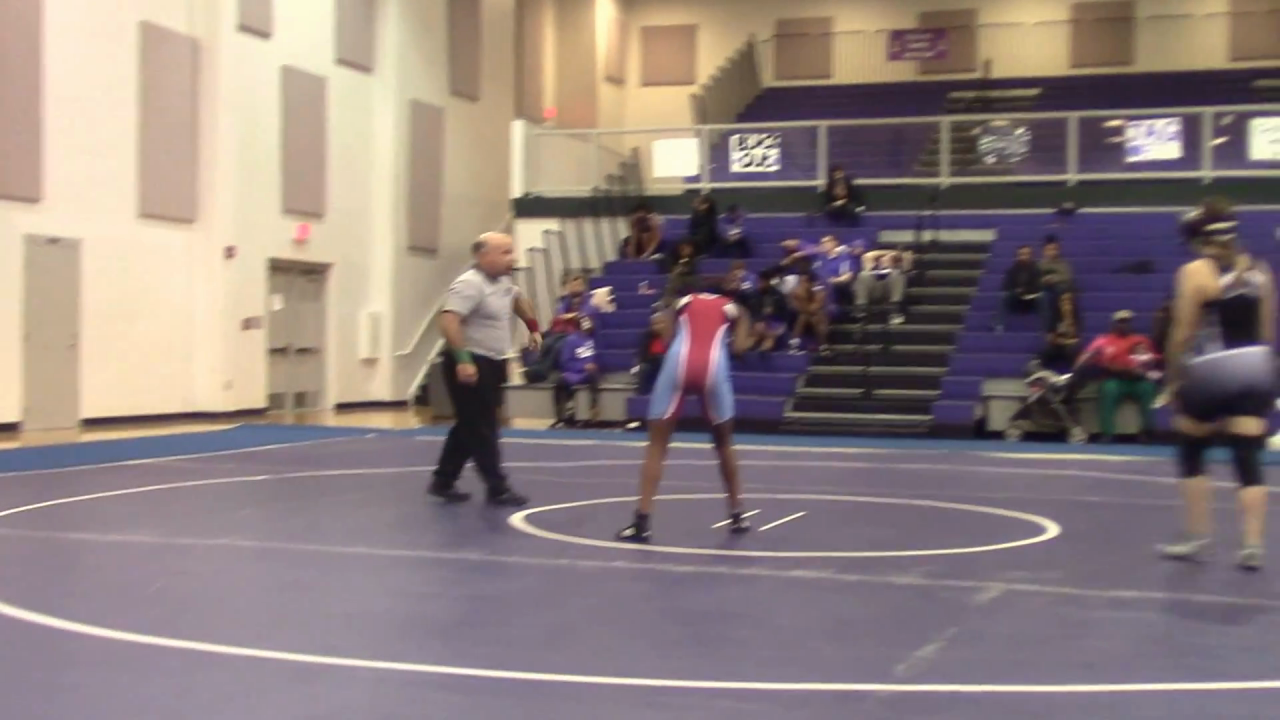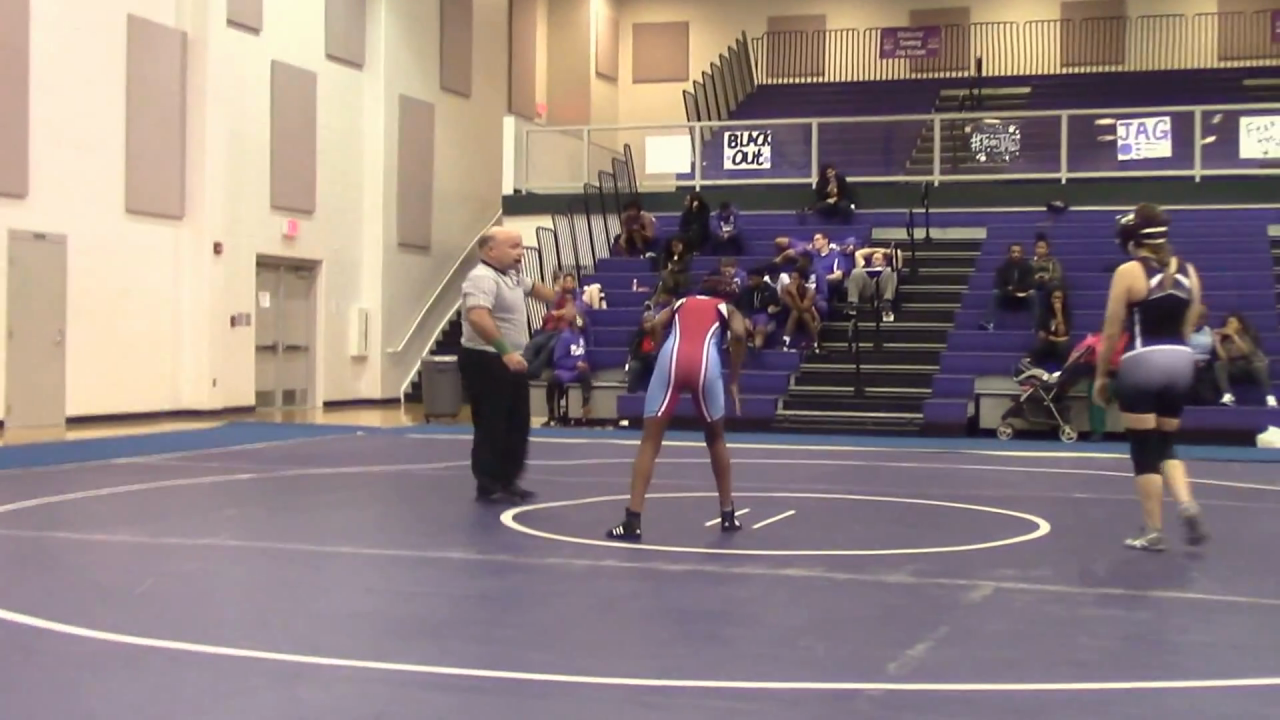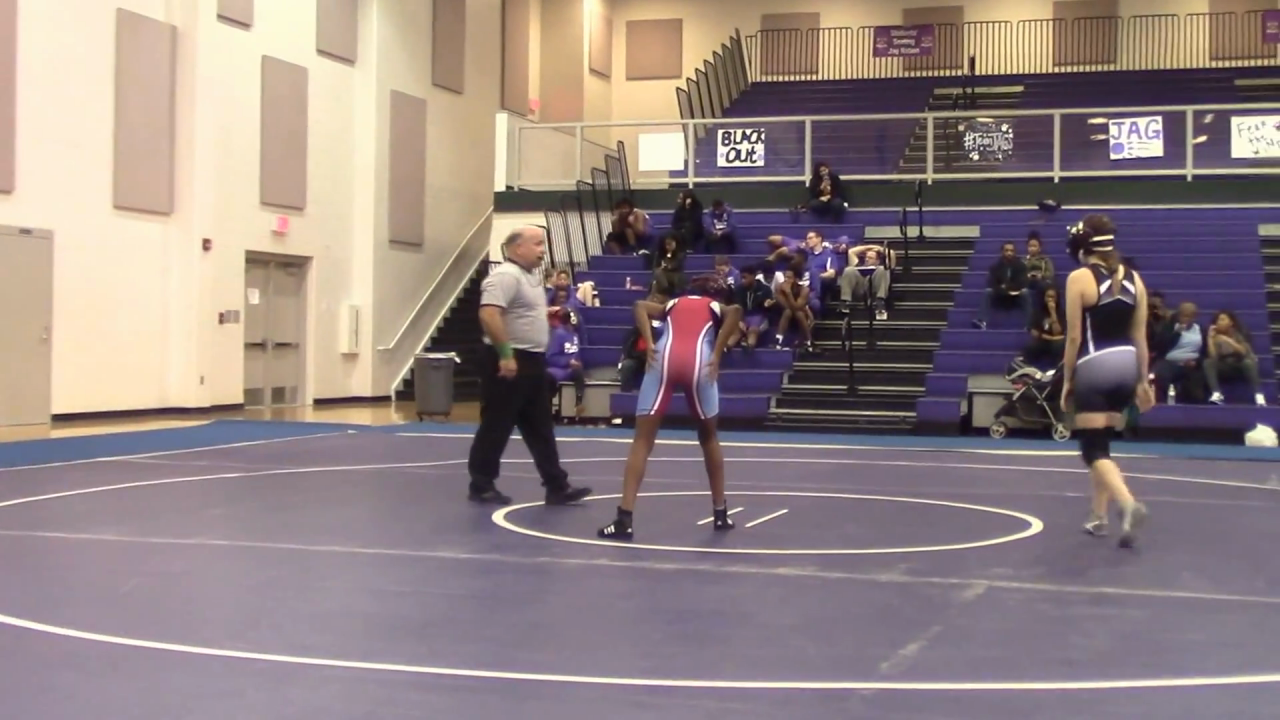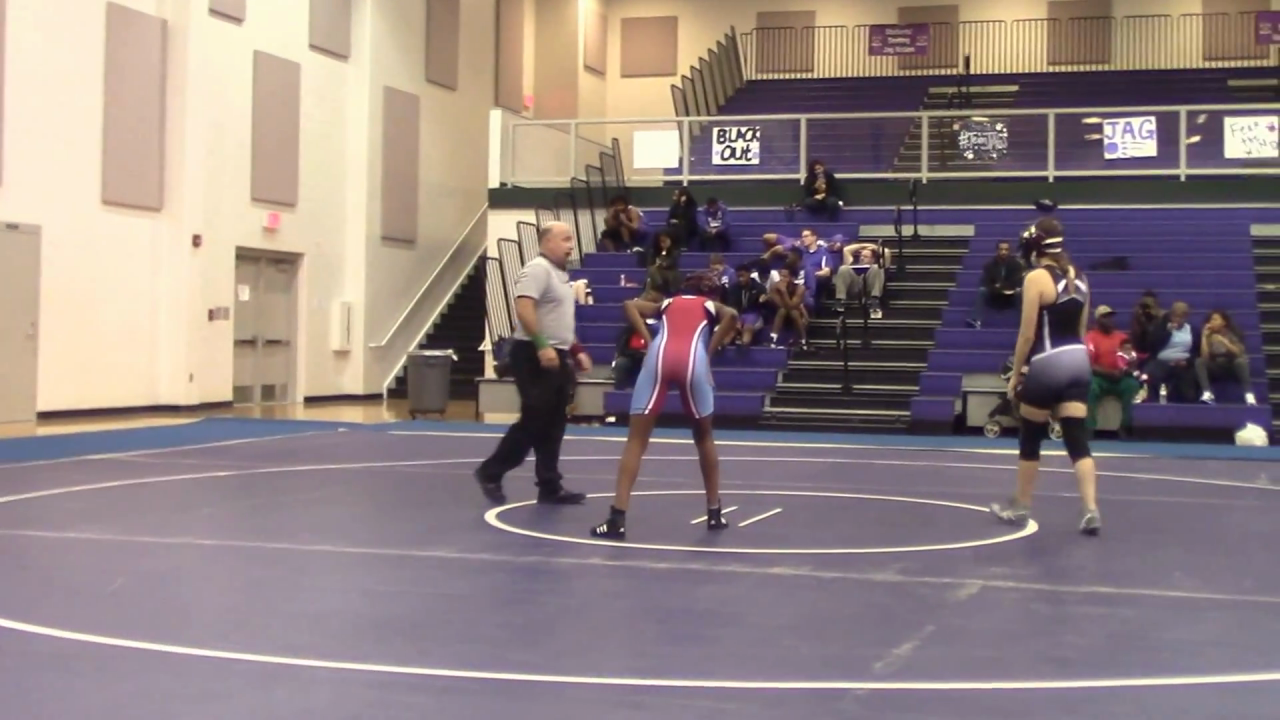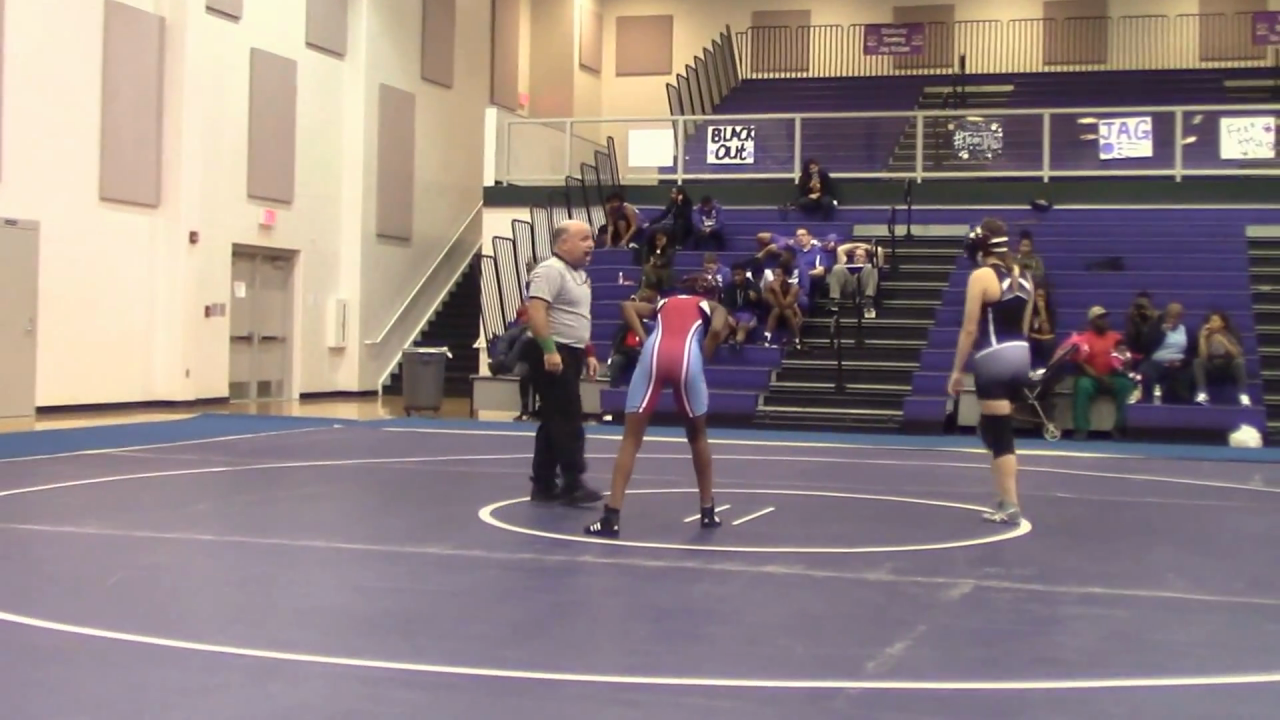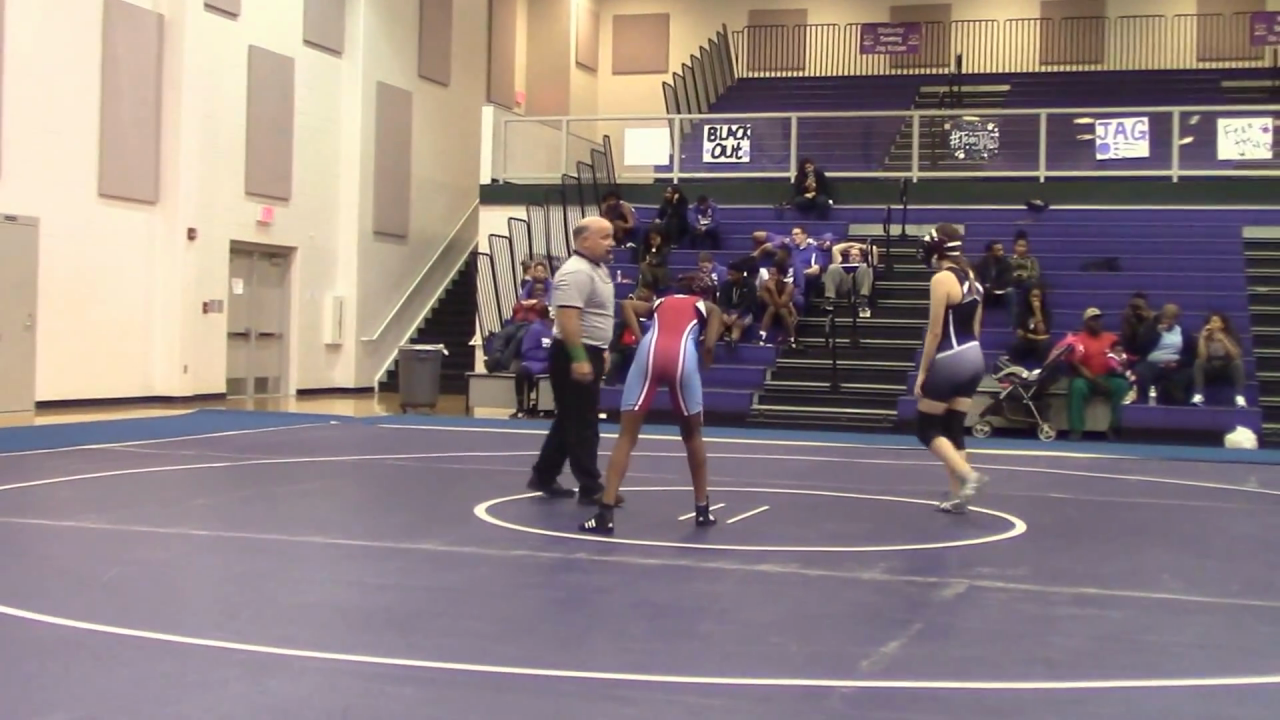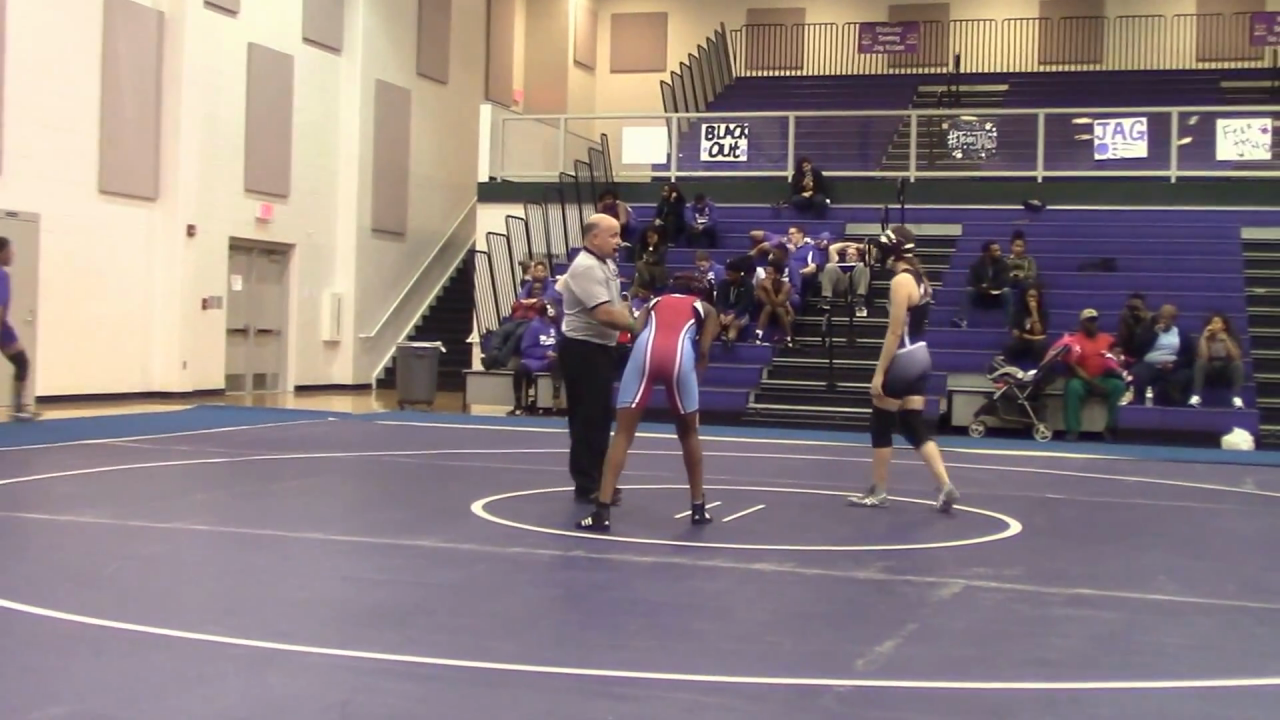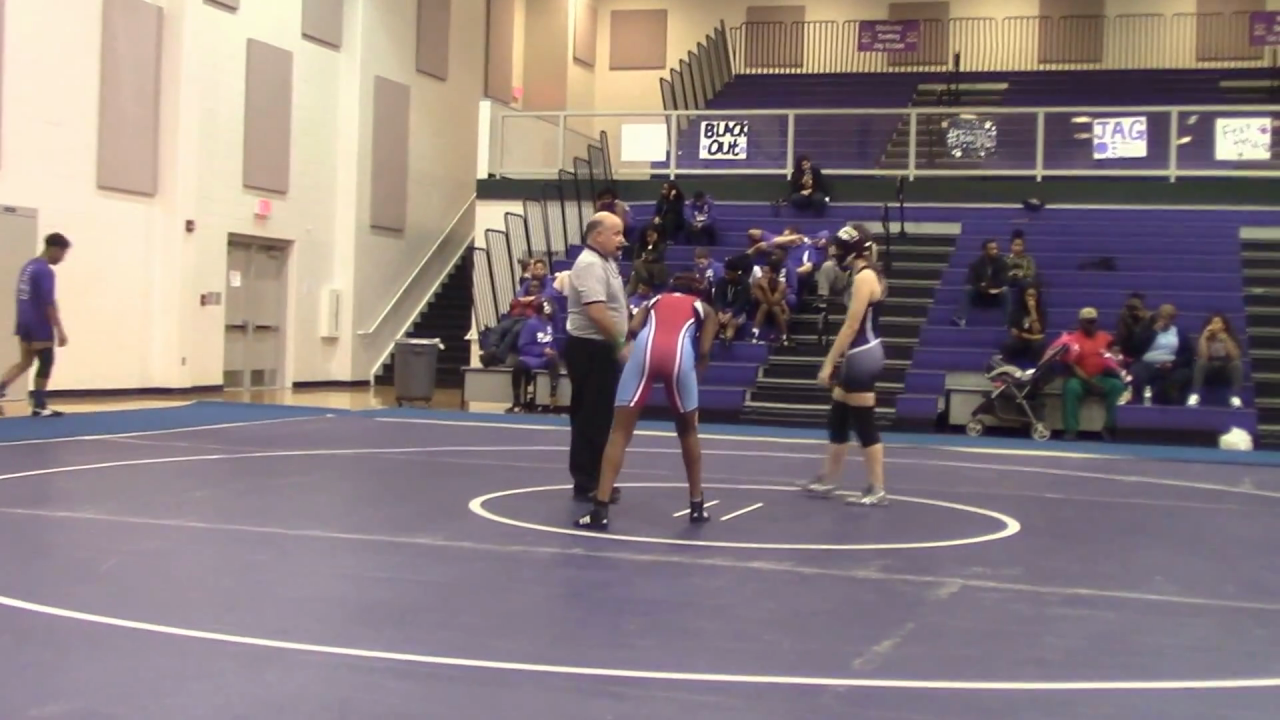
dt=0.4s
person 1, frame 1
left shoulder: (1195, 271)
left elbow: (1182, 334)
left wrist: (1173, 379)
left hip: (1213, 369)
left knee: (1190, 455)
right knee: (1247, 459)
left ankle: (1195, 538)
person 1, frame 2
left shoulder: (1127, 272)
right shoulder: (1187, 271)
left elbow: (1111, 332)
right elbow: (1187, 329)
left wrist: (1101, 375)
left hip: (1142, 364)
right hip: (1180, 364)
left knee: (1142, 452)
right knee: (1163, 447)
left ankle: (1153, 531)
right ankle: (1187, 505)
person 1, frame 3
left shoulder: (1079, 278)
right shoulder: (1133, 278)
left elbow: (1074, 336)
right elbow: (1140, 335)
left wrist: (1068, 381)
right wrist: (1143, 380)
left hip: (1094, 367)
right hip: (1125, 364)
left knee: (1093, 449)
right knee: (1100, 442)
left ankle: (1128, 504)
right ankle: (1098, 517)
person 1, frame 4
left shoulder: (1036, 278)
right shoulder: (1078, 277)
left elbow: (1027, 334)
right elbow: (1081, 329)
left wrist: (1016, 373)
left hip: (1048, 364)
right hip: (1079, 361)
left knee: (1030, 439)
right knee: (1077, 441)
left ankle: (1019, 507)
right ankle: (1090, 509)
person 1, frame 5
left shoulder: (981, 276)
right shoulder: (1022, 276)
left elbow: (970, 329)
right elbow: (1025, 325)
left wrist: (956, 370)
left hip: (994, 358)
right hip: (1020, 356)
left knee: (999, 434)
right knee: (997, 429)
left ankle: (1009, 505)
right ankle: (1006, 497)
person 1, frame 6
left shoulder: (941, 279)
right shoulder: (972, 278)
left elbow: (935, 332)
left wrist: (922, 372)
left hip: (951, 360)
right hip: (974, 358)
left knee: (927, 428)
right knee: (953, 429)
left ankle: (968, 476)
right ankle: (957, 495)
person 1, frame 7
left shoulder: (901, 281)
right shoulder: (919, 278)
left elbow: (895, 332)
left wrist: (880, 373)
left hip: (902, 359)
right hip: (920, 357)
left knee: (880, 426)
right knee: (914, 428)
left ankle: (878, 492)
right ankle: (945, 485)
person 1, frame 8
left shoulder: (864, 278)
right shoulder: (868, 275)
left elbow: (851, 326)
left wrist: (828, 363)
right wrist: (836, 360)
left hip: (862, 355)
right hip: (864, 353)
left knee: (864, 423)
right knee: (838, 419)
left ankle: (877, 490)
right ankle: (828, 480)
person 2, frame 1
left shoulder: (503, 282)
right shoulder: (469, 284)
left elbow: (518, 300)
right elbow: (448, 321)
left wrist: (533, 328)
right wrist: (462, 360)
left hip: (491, 364)
right hip: (470, 365)
left knee: (470, 426)
right knee: (482, 428)
left ankle: (443, 481)
right ankle: (497, 488)
person 2, frame 2
left shoulder: (512, 274)
right shoulder: (481, 278)
left elbow: (533, 287)
right elbow: (478, 317)
right wrist: (506, 351)
left hip: (511, 361)
right hip: (482, 361)
left knee: (519, 424)
right knee: (491, 426)
left ankle: (506, 480)
right ankle: (488, 487)
person 2, frame 3
left shoulder: (532, 275)
right shoulder: (505, 275)
right elbow: (488, 315)
right wrist: (505, 354)
left hip: (533, 359)
right hip: (506, 361)
left knee: (541, 427)
right knee: (496, 426)
left ankle: (557, 486)
right ankle: (481, 485)
person 2, frame 4
left shoulder: (561, 273)
right shoulder: (538, 269)
right elbow: (523, 308)
left wrist: (578, 351)
right wrist: (543, 346)
left hip: (557, 357)
right hip: (535, 355)
left knee: (553, 426)
right knee: (534, 420)
left ankle: (550, 487)
right ankle: (491, 473)
person 2, frame 5
left shoulder: (580, 274)
right shoulder: (551, 270)
right elbow: (535, 312)
left wrist: (588, 353)
right wrist: (549, 350)
left hip: (570, 354)
right hip: (551, 355)
left knee: (555, 420)
right knee: (568, 420)
left ankle: (544, 484)
right ankle: (572, 484)
person 2, frame 6
left shoulder: (598, 269)
right shoulder: (576, 272)
right elbow: (567, 318)
left wrist: (601, 350)
right wrist: (579, 358)
left hip: (589, 353)
right hip: (575, 355)
left knee: (570, 420)
right knee: (583, 423)
left ankle: (543, 476)
right ankle: (590, 488)
person 2, frame 7
left shoulder: (606, 264)
right shoulder: (586, 268)
left elbow: (617, 306)
right elbow: (605, 314)
left wrist: (635, 324)
right wrist: (638, 328)
left hip: (598, 349)
right hip: (583, 351)
left knee: (598, 417)
right knee: (590, 419)
left ankle: (588, 478)
right ankle: (587, 485)
person 2, frame 8
left shoulder: (607, 263)
right shoulder: (590, 265)
right elbow: (597, 313)
left wrist: (625, 340)
right wrist: (620, 345)
left hip: (602, 349)
right hip: (590, 350)
left knee: (599, 417)
right knee: (591, 418)
left ankle: (594, 479)
right ankle: (586, 483)
person 3, frame 1
left shoulder: (684, 302)
right shoulder: (734, 309)
left elbow: (668, 340)
right elbow: (738, 348)
left hip: (678, 363)
right hip: (712, 366)
left knee: (656, 446)
right knee: (724, 444)
left ankle: (641, 523)
right ankle: (737, 516)
person 3, frame 2
left shoulder: (681, 303)
right shoulder: (728, 309)
left elbow: (657, 325)
right elbow: (739, 335)
right wrist: (733, 382)
left hip: (671, 359)
right hip: (705, 362)
left knee: (649, 443)
right knee: (716, 440)
left ankle: (632, 521)
right ankle: (728, 515)
person 3, frame 3
left shoulder: (673, 304)
right shoulder: (718, 307)
left elbow: (641, 306)
right elbow: (735, 310)
left wrist: (649, 344)
right wrist: (717, 354)
left hip: (665, 359)
right hip: (698, 361)
left knee: (642, 442)
right knee: (709, 439)
left ankle: (624, 520)
right ankle: (721, 514)
person 3, frame 4
left shoulder: (667, 304)
right shoulder: (713, 307)
left elbow: (630, 306)
right elbow: (731, 316)
left wrist: (648, 341)
right wrist: (710, 352)
left hip: (659, 356)
right hip: (693, 359)
left knee: (636, 441)
right knee: (704, 438)
left ankle: (617, 519)
right ankle: (714, 513)
person 3, frame 5
left shoulder: (663, 303)
right shoulder: (712, 306)
left elbow: (628, 306)
right elbow: (717, 330)
left wrist: (645, 340)
right wrist: (702, 358)
left hip: (654, 354)
right hip: (687, 357)
left knee: (631, 439)
right knee: (698, 437)
left ankle: (611, 517)
right ankle: (708, 511)
person 3, frame 6
left shoulder: (661, 302)
right shoulder: (709, 307)
left elbow: (627, 305)
right elbow: (709, 344)
left wrist: (641, 339)
right wrist: (699, 369)
left hip: (650, 352)
right hip: (683, 355)
left knee: (626, 437)
right knee: (692, 436)
left ankle: (605, 514)
right ankle: (702, 510)
person 3, frame 7
left shoulder: (656, 302)
right shoulder: (706, 308)
left elbow: (637, 331)
right elbow: (702, 351)
right wrist: (694, 376)
left hip: (646, 349)
right hip: (680, 353)
left knee: (622, 434)
right knee: (689, 434)
left ankle: (602, 512)
right ankle: (698, 508)
person 3, frame 8
left shoulder: (656, 300)
right shoulder: (704, 309)
left elbow: (634, 328)
right elbow: (704, 351)
right wrist: (694, 376)
left hip: (646, 347)
right hip: (680, 351)
left knee: (620, 433)
right knee: (688, 432)
left ankle: (600, 510)
right ankle: (697, 506)
